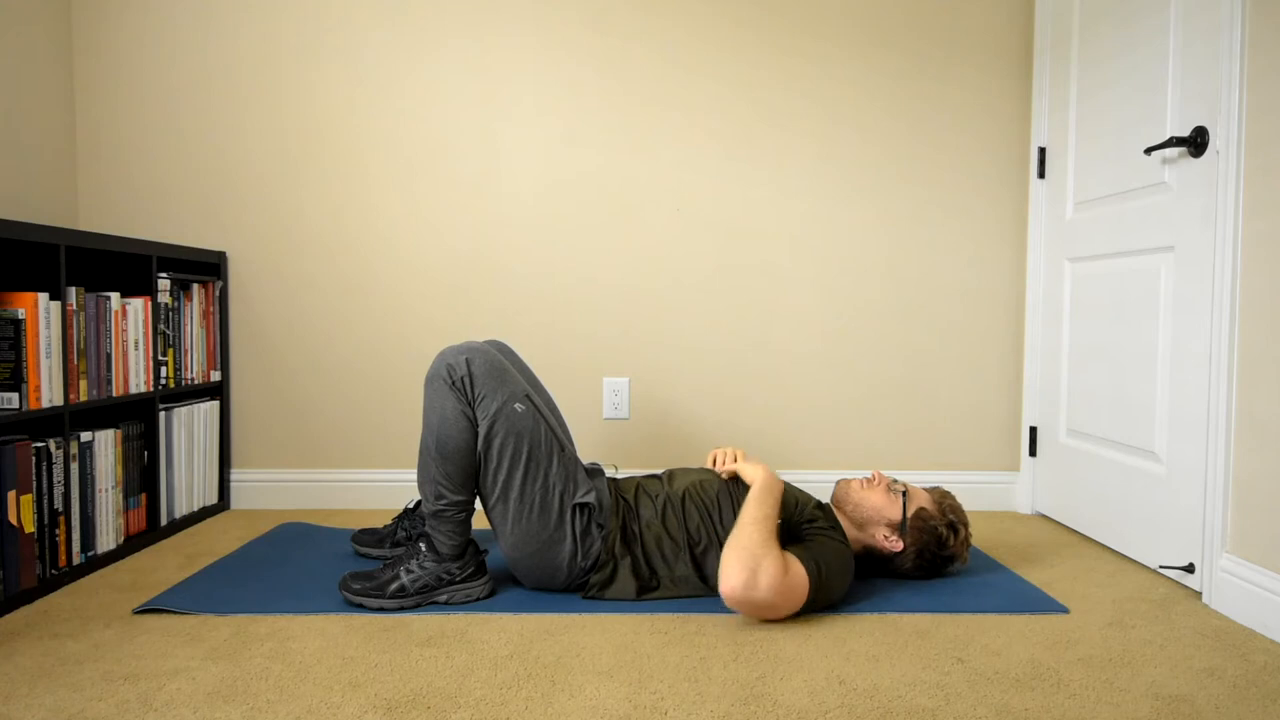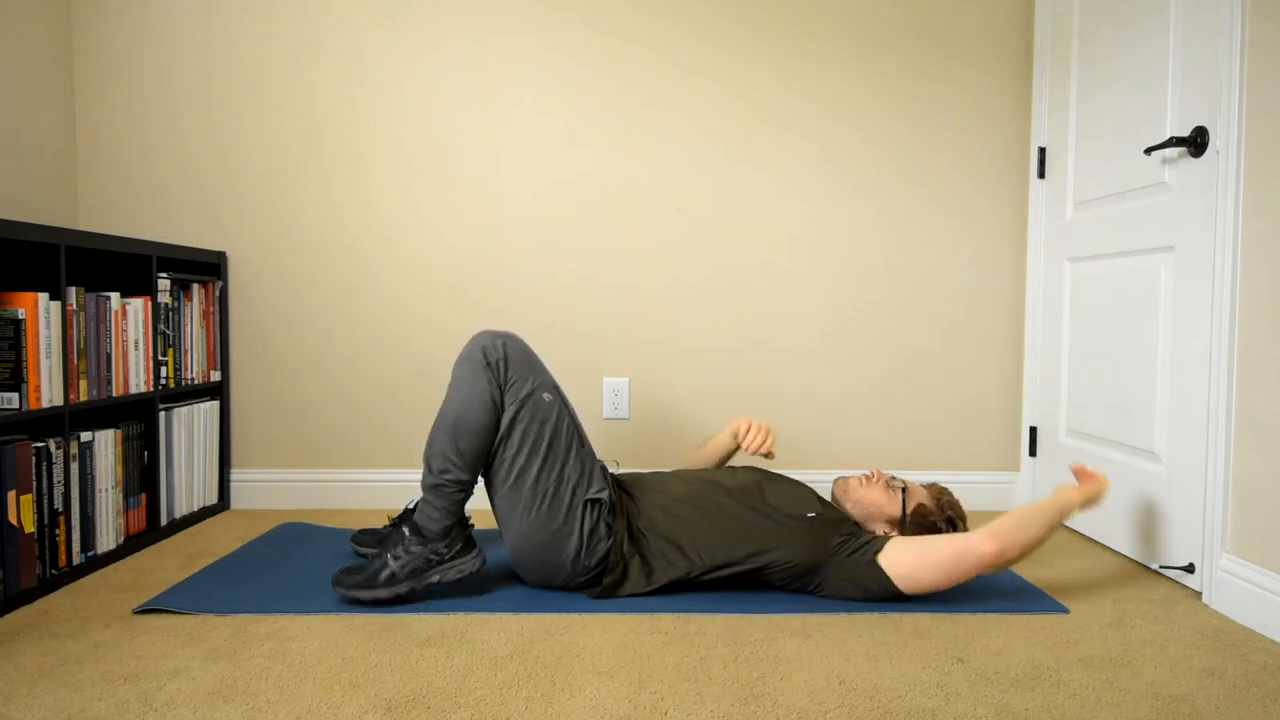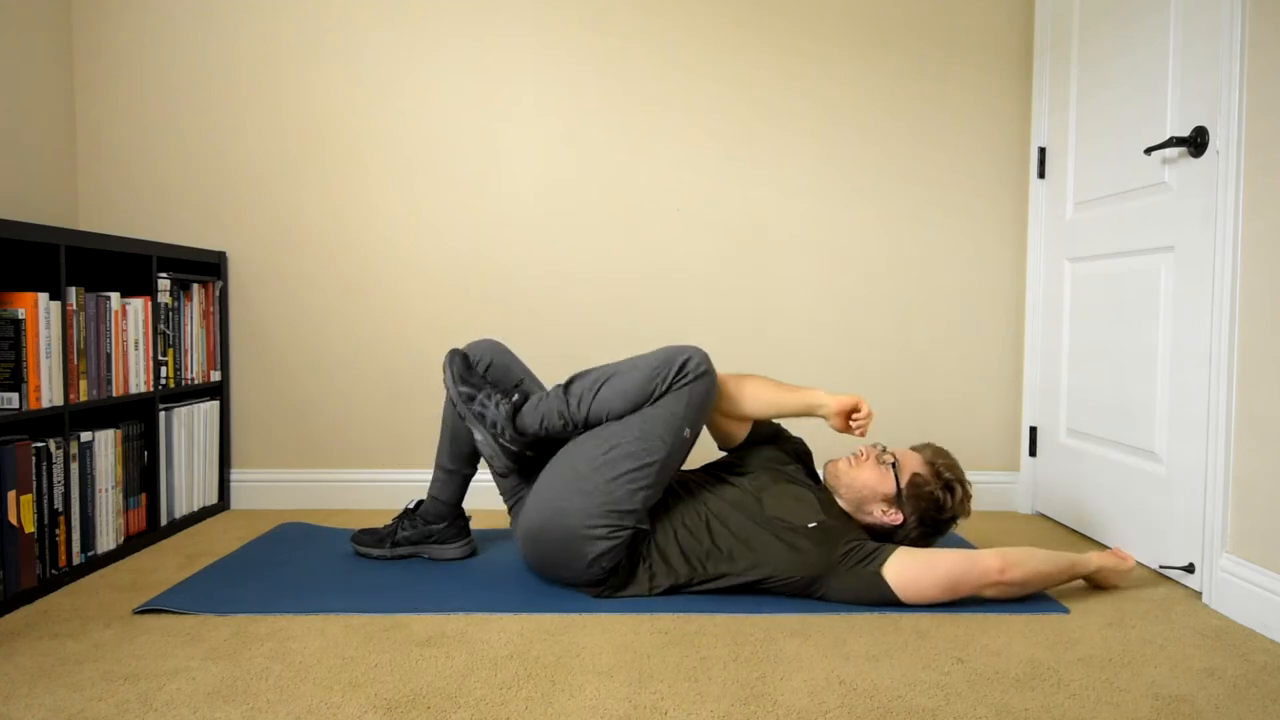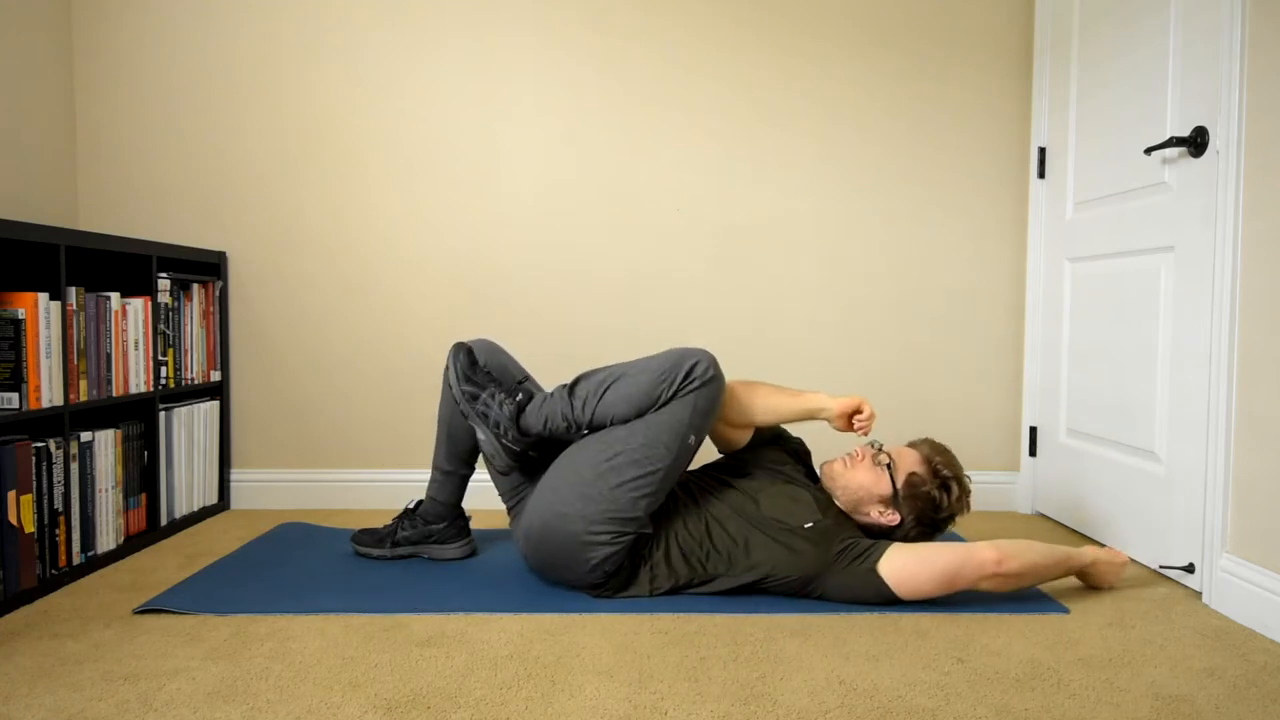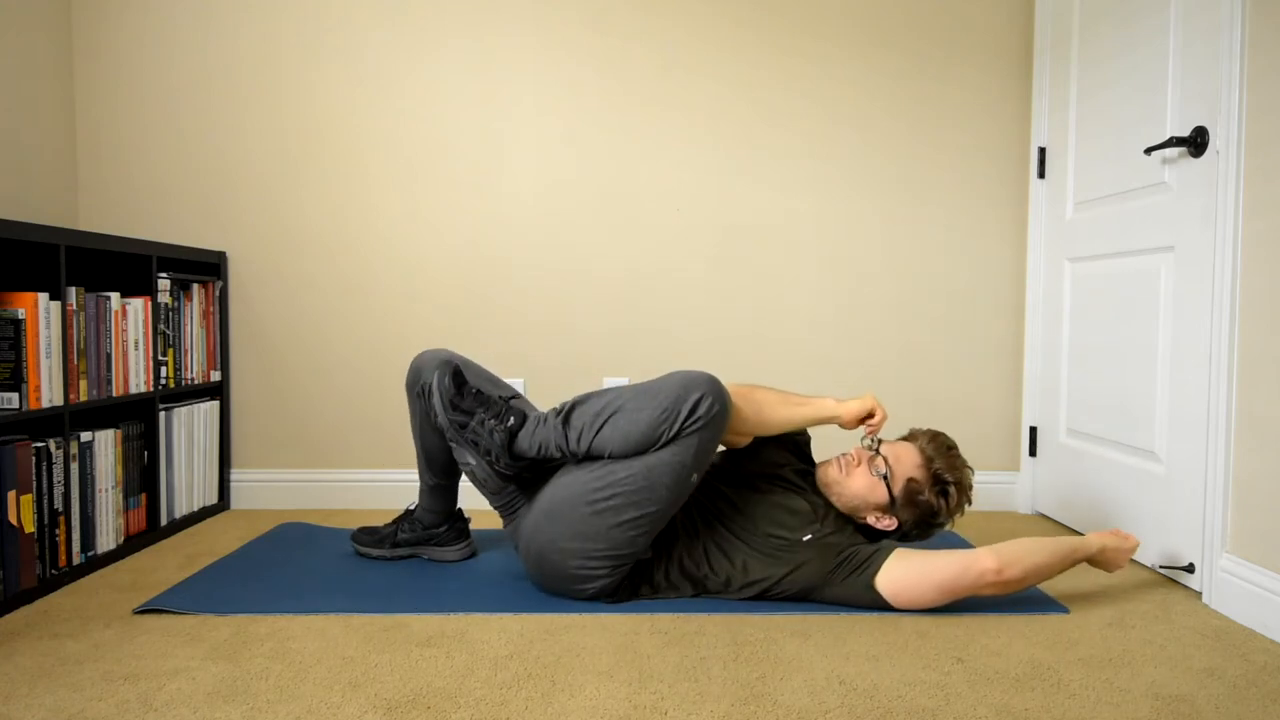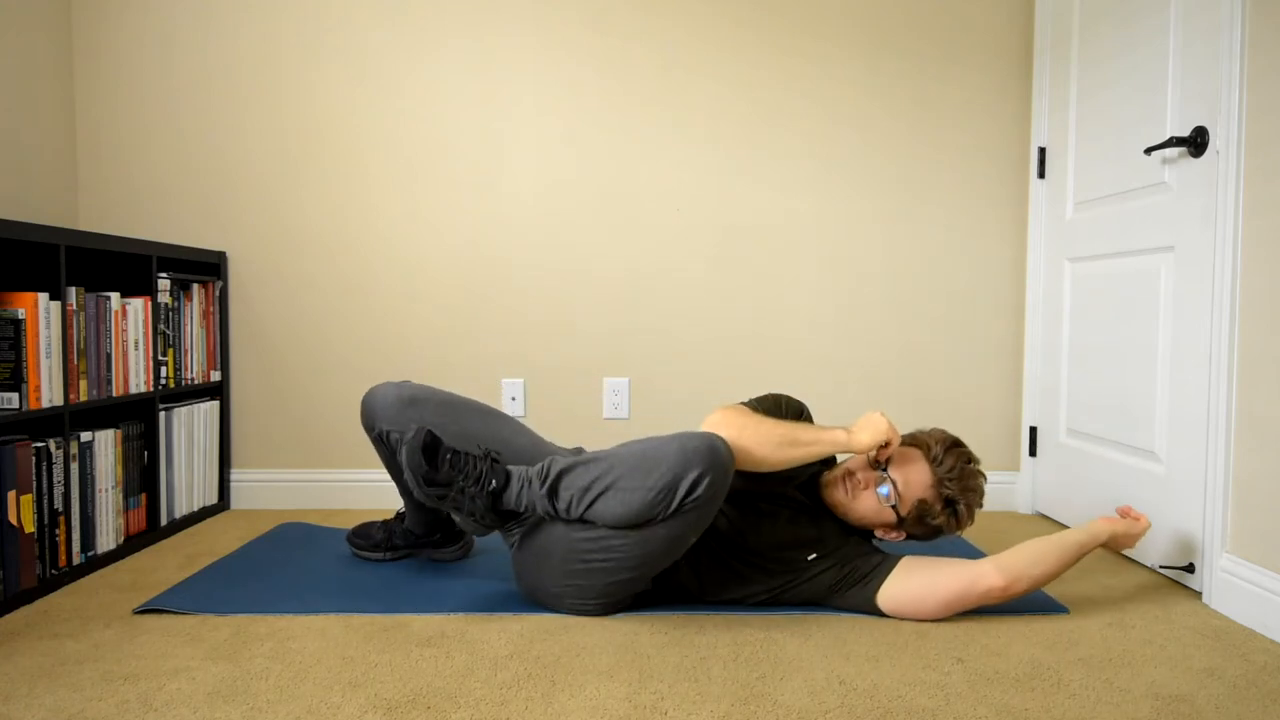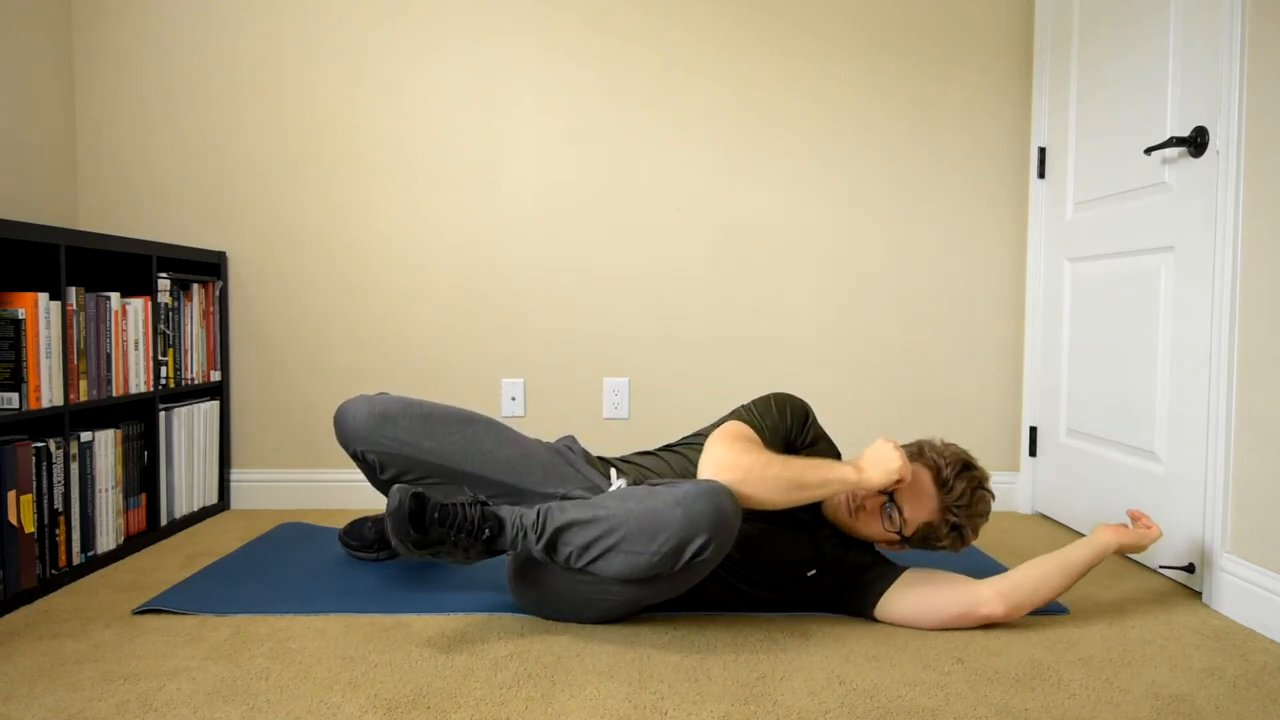
dt=0.7s
person 1, frame 1
left shoulder: (827, 559)
right shoulder: (805, 513)
left elbow: (743, 585)
left wrist: (765, 485)
right wrist: (733, 463)
left hip: (572, 542)
right hip: (598, 500)
left knee: (463, 369)
right knee: (487, 357)
left ankle: (445, 562)
right ankle: (428, 523)
person 1, frame 2
left shoulder: (842, 553)
right shoulder: (793, 501)
left elbow: (977, 549)
right elbow: (691, 473)
right wrist: (733, 434)
left hip: (578, 542)
right hip: (607, 504)
left knee: (495, 353)
right knee: (490, 368)
left ankle: (434, 541)
right ankle: (439, 526)
person 1, frame 3
left shoulder: (845, 556)
right shoulder: (786, 465)
left elbow: (990, 570)
right elbow: (720, 392)
right wrist: (820, 402)
left hip: (581, 541)
right hip: (555, 510)
left knee: (683, 363)
right knee: (483, 355)
left ankle: (512, 424)
right ankle: (438, 522)
person 1, frame 4
left shoulder: (845, 554)
right shoulder: (786, 462)
left elbow: (986, 562)
right elbow: (723, 410)
right wrist: (823, 405)
left hip: (580, 542)
right hip: (553, 509)
left knee: (693, 368)
right knee: (475, 354)
left ankle: (521, 419)
right ankle: (439, 524)
person 1, frame 5
left shoulder: (844, 555)
right shoulder: (787, 454)
left elbow: (985, 570)
right elbow: (730, 410)
right wrist: (834, 408)
left hip: (574, 557)
right hip: (550, 504)
left knee: (693, 395)
right knee: (435, 370)
left ankle: (513, 438)
right ankle: (435, 526)
person 1, frame 6
left shoulder: (844, 562)
right shoulder: (787, 418)
left elbow: (992, 576)
right elbow: (722, 427)
right wrist: (844, 438)
left hip: (571, 576)
right hip: (564, 494)
left knee: (698, 463)
right knee: (390, 406)
left ankle: (494, 496)
right ankle: (434, 529)
person 1, frame 7
left shoulder: (848, 568)
right shoulder: (790, 419)
left elbow: (990, 601)
right elbow: (722, 463)
right wrist: (853, 471)
left hip: (566, 583)
right hip: (577, 479)
left knee: (705, 515)
right knee: (364, 421)
left ankle: (490, 532)
right ankle: (418, 521)
